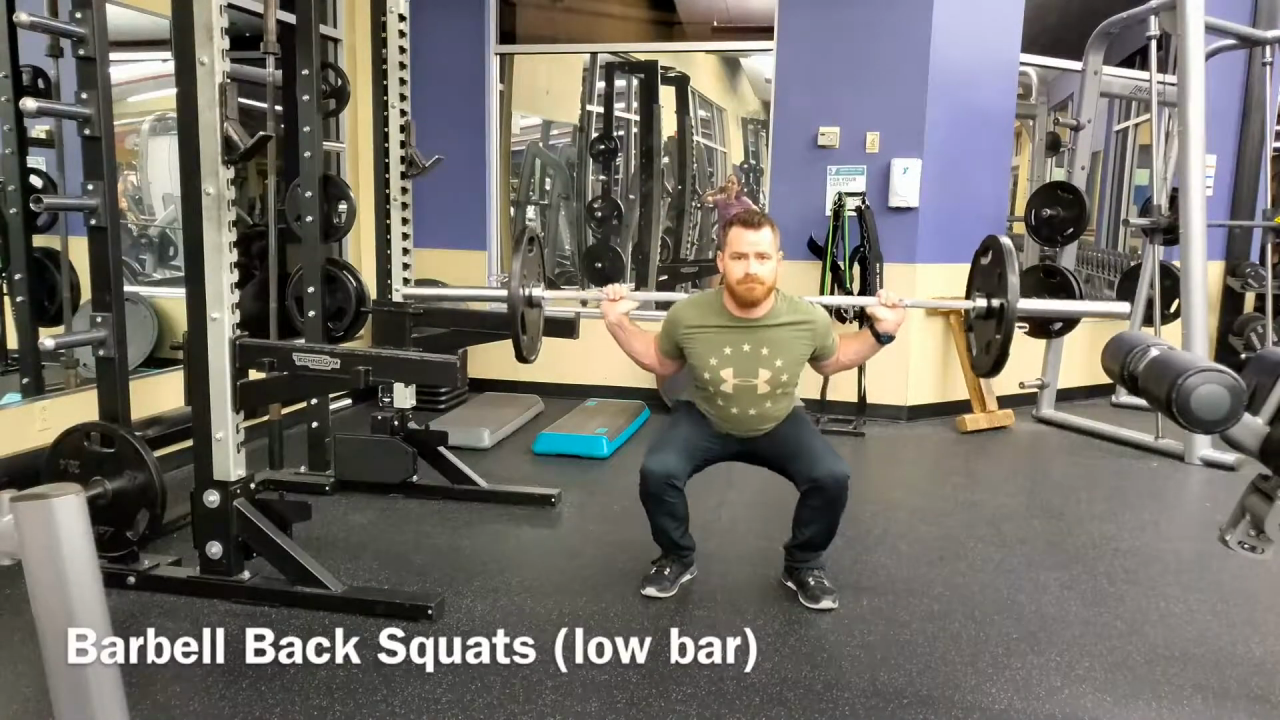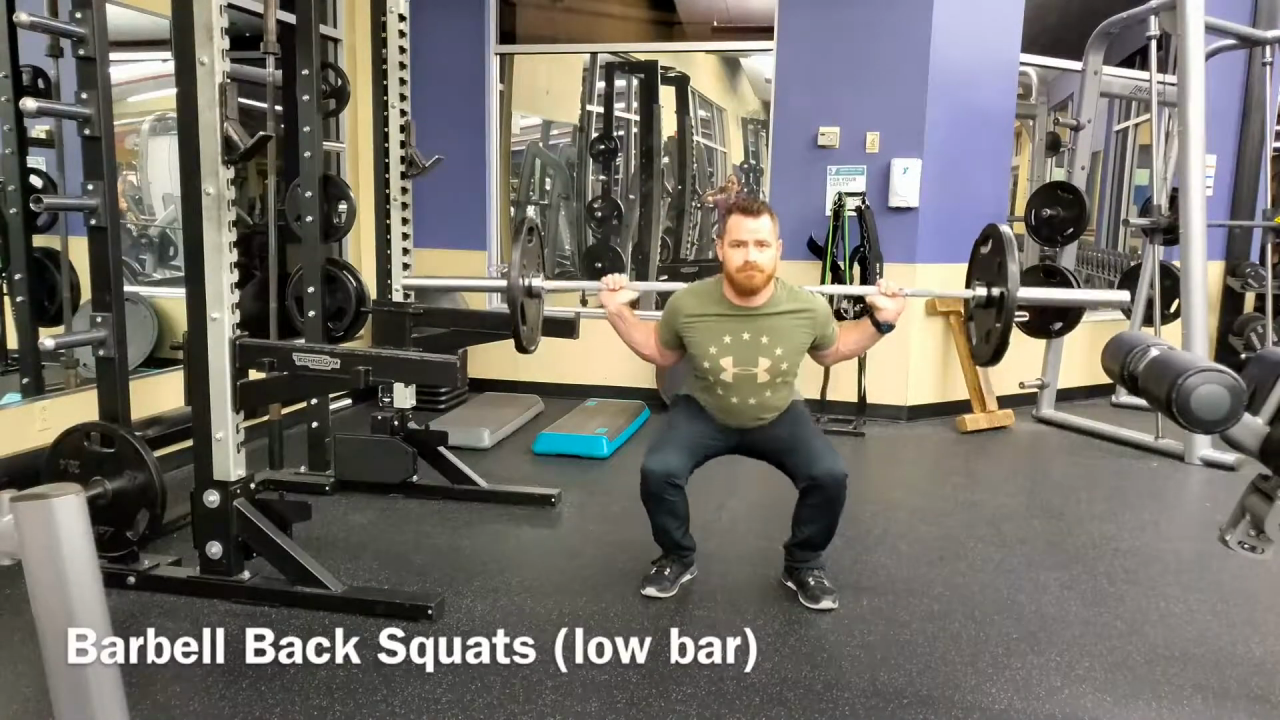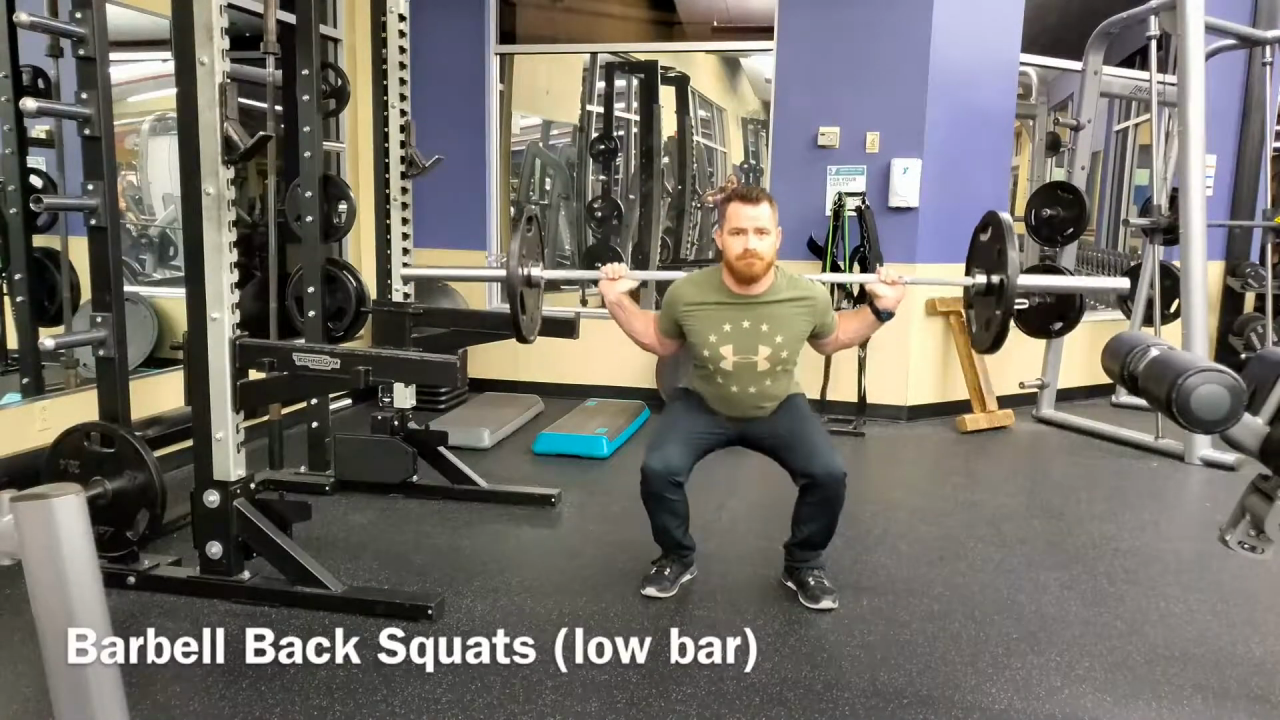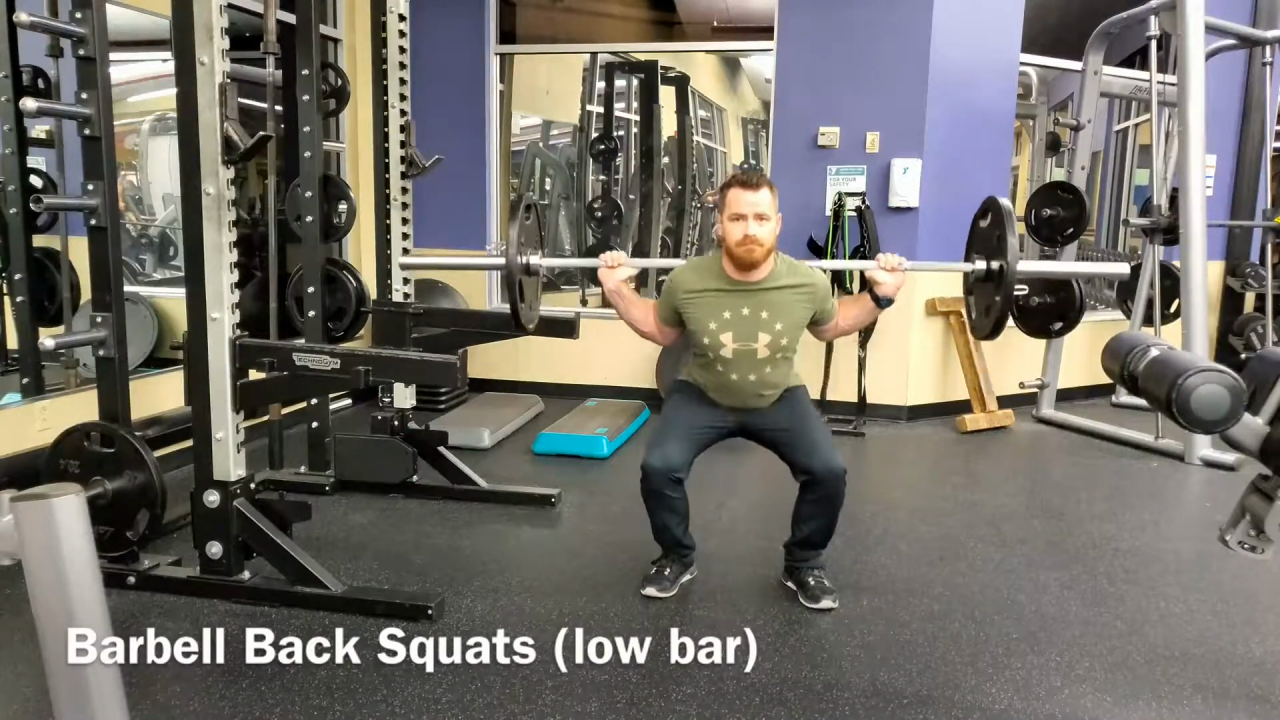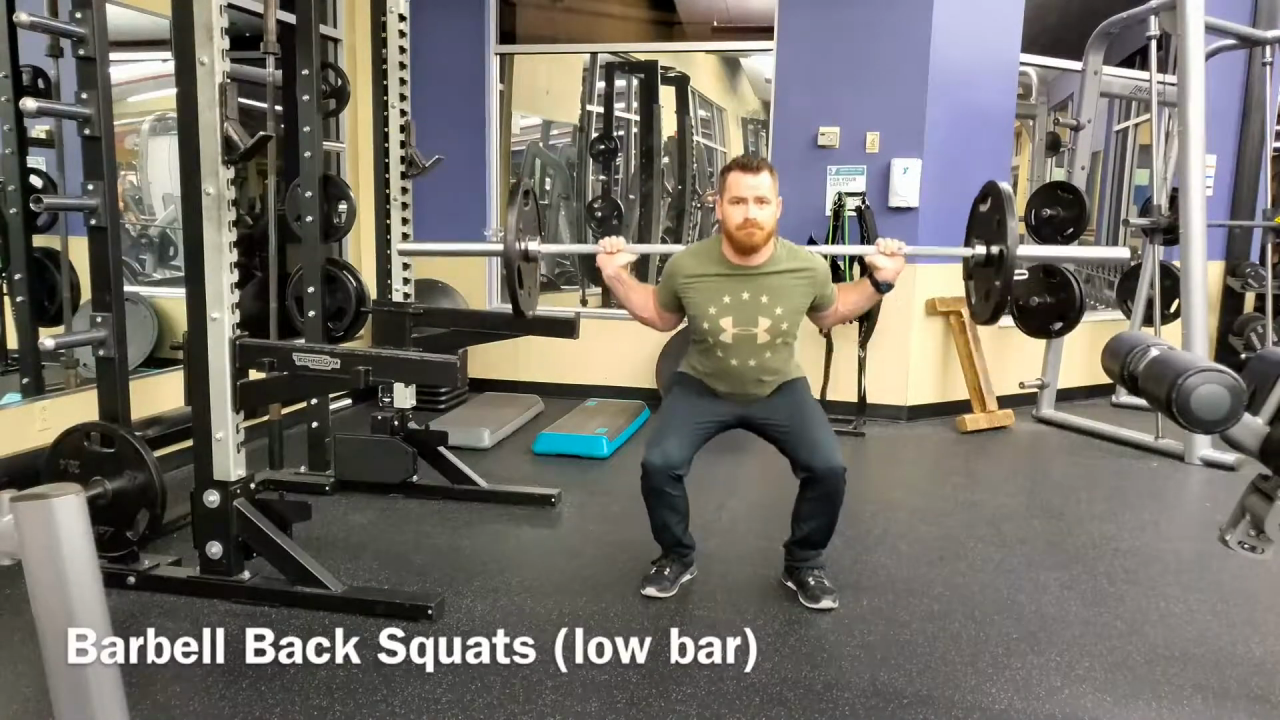
dt=0.1s
person 1, frame 1
left shoulder: (808, 319)
right shoulder: (687, 316)
left elbow: (832, 360)
right elbow: (661, 362)
left wrist: (880, 332)
right wrist: (618, 322)
left hip: (779, 423)
right hip: (704, 420)
left knee: (832, 477)
right knee: (657, 472)
left ankle: (803, 566)
right ankle: (677, 559)
person 1, frame 2
left shoulder: (808, 308)
right shoulder: (687, 305)
left elbow: (832, 350)
right elbow: (661, 353)
left wrist: (880, 322)
right wrist: (618, 312)
left hip: (778, 417)
right hip: (703, 413)
left knee: (829, 476)
right knee: (658, 471)
left ankle: (803, 565)
right ankle: (677, 559)
person 1, frame 3
left shoulder: (807, 296)
right shoulder: (687, 294)
left elbow: (830, 339)
right elbow: (662, 342)
left wrist: (880, 309)
right wrist: (617, 302)
left hip: (778, 407)
right hip: (702, 405)
left knee: (828, 474)
right knee: (658, 470)
left ankle: (803, 565)
right ankle: (677, 559)
person 1, frame 4
left shoulder: (808, 283)
right shoulder: (686, 281)
left elbow: (830, 327)
right elbow: (661, 331)
left wrist: (879, 296)
right wrist: (617, 290)
left hip: (778, 398)
right hip: (701, 396)
left knee: (828, 471)
right knee: (659, 467)
left ankle: (803, 564)
right ankle: (676, 558)
person 1, frame 5
left shoulder: (808, 268)
right shoulder: (686, 267)
left elbow: (829, 313)
right elbow: (662, 317)
left wrist: (879, 282)
right wrist: (616, 277)
left hip: (779, 388)
right hip: (701, 387)
left knee: (828, 468)
right knee: (660, 464)
left ankle: (803, 566)
right ankle: (676, 559)
